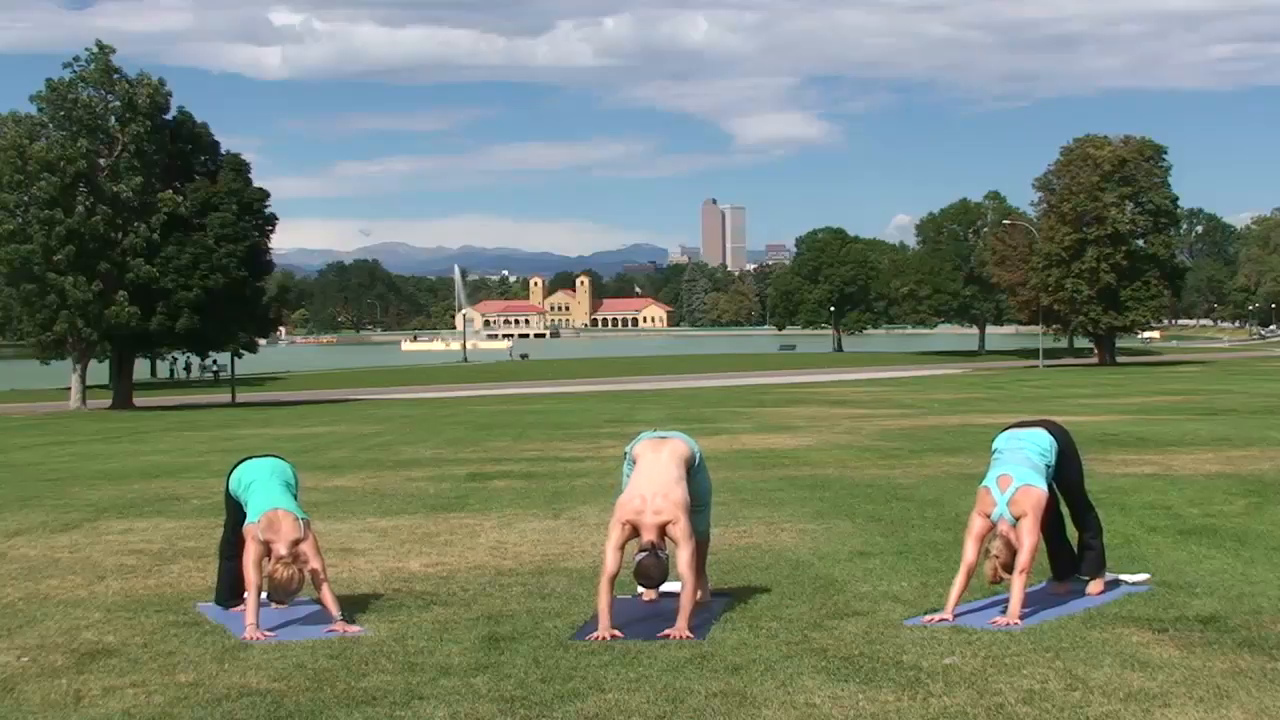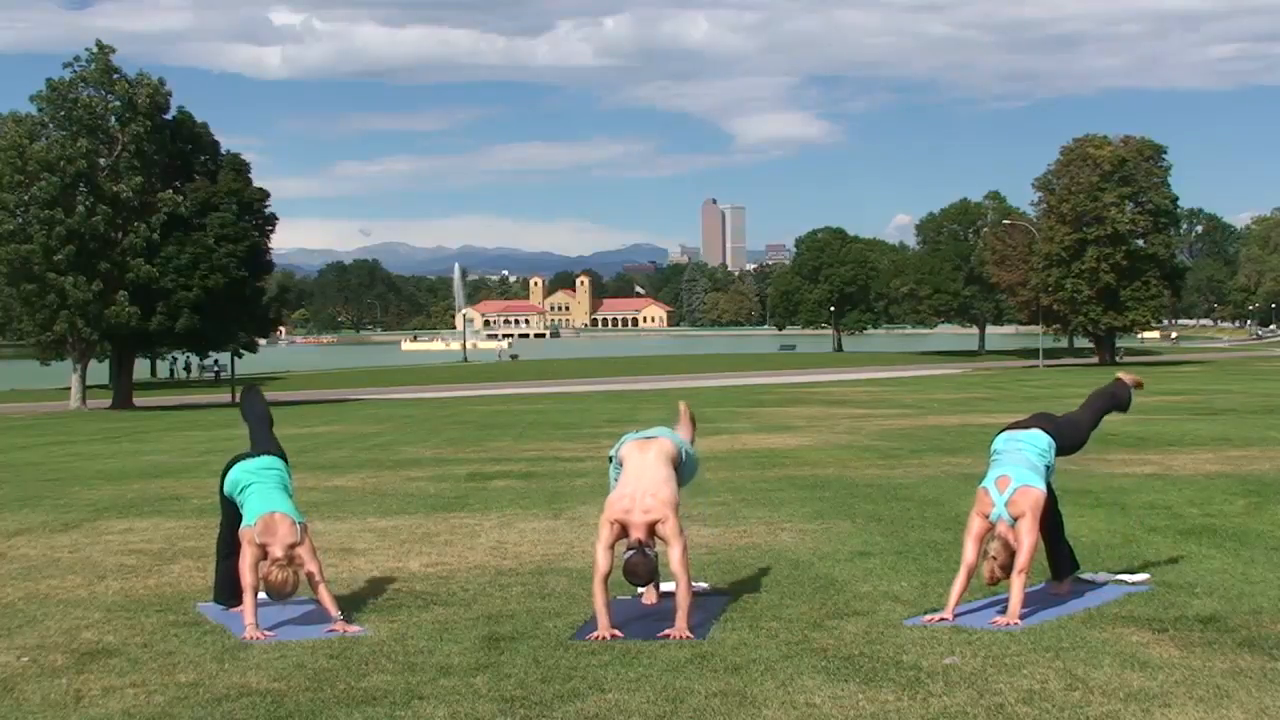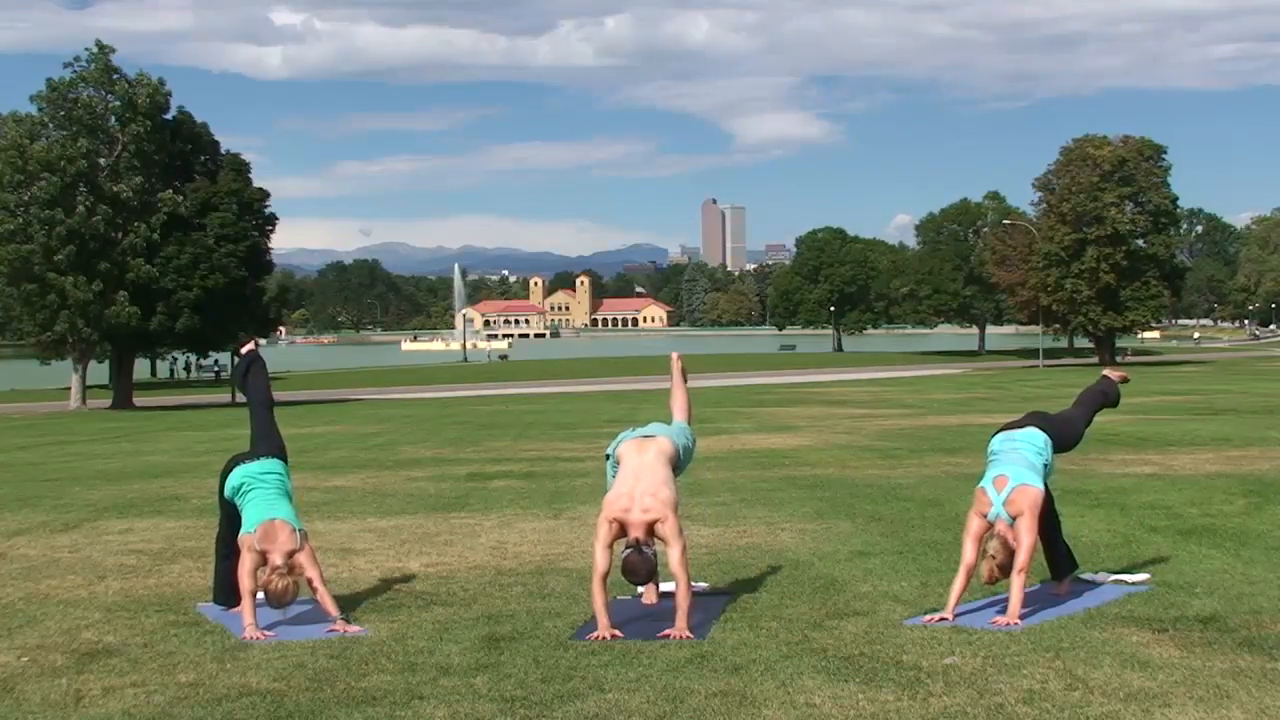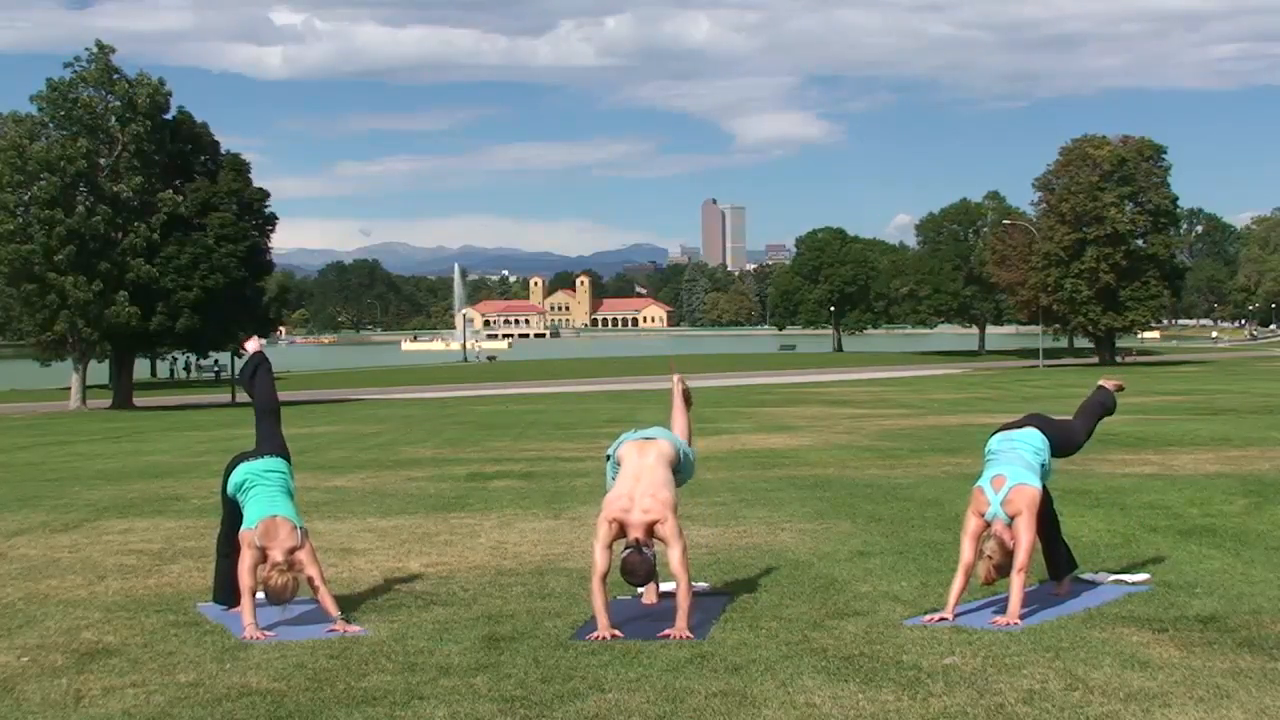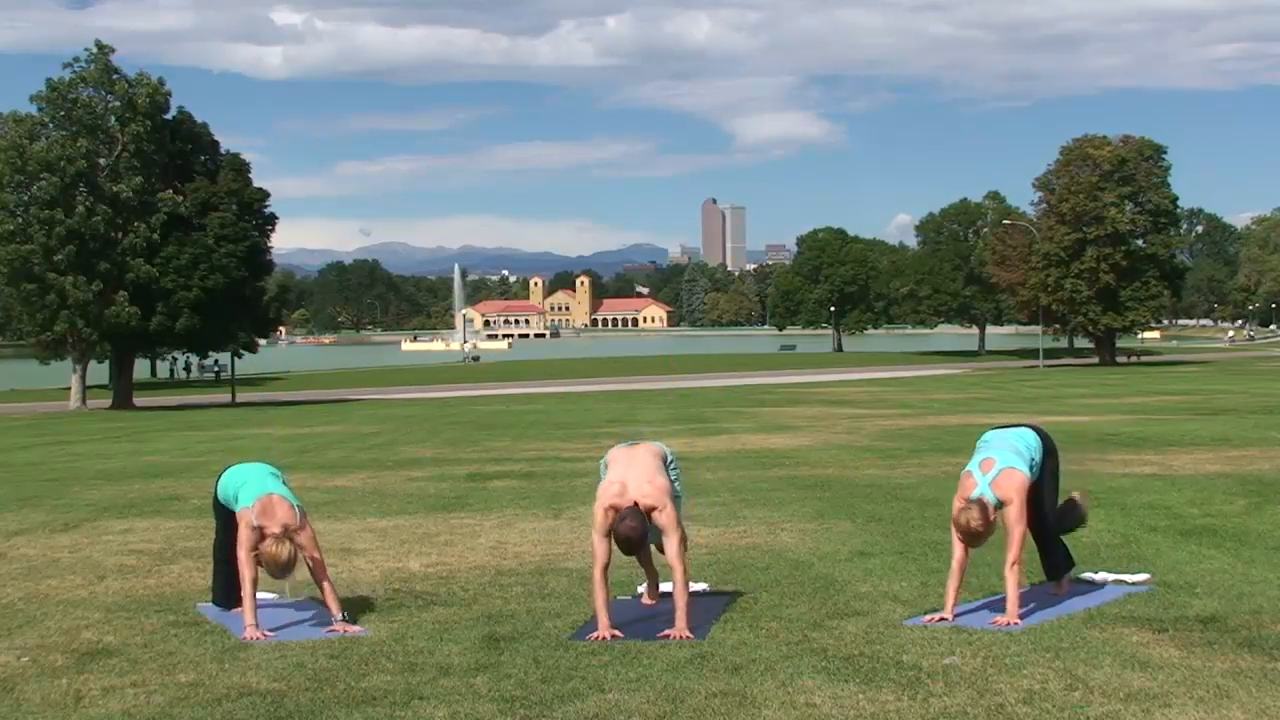
dt=1s
person 1, frame 1
left shoulder: (303, 534)
right shoulder: (256, 536)
left elbow: (322, 581)
right elbow: (253, 587)
left wrist: (339, 619)
right wrist: (251, 626)
right hip: (242, 476)
right knee: (234, 542)
left ankle: (277, 596)
right ankle: (228, 598)
person 1, frame 2
left shoulder: (299, 539)
right shoulder: (252, 540)
left elbow: (318, 581)
right elbow: (249, 587)
left wrist: (338, 618)
right wrist: (250, 626)
left hip: (272, 464)
right hip: (237, 475)
left knee: (262, 427)
right knee: (230, 543)
left ankle: (249, 395)
right ankle: (227, 598)
person 1, frame 3
left shoulder: (298, 543)
right shoulder: (251, 544)
left elbow: (318, 585)
right elbow: (247, 590)
left wrist: (339, 619)
right wrist: (250, 626)
left hip: (271, 466)
right hip: (238, 475)
left knee: (262, 409)
right knee: (228, 542)
left ankle: (250, 357)
right ankle: (225, 599)
person 1, frame 4
left shoulder: (298, 542)
right shoulder: (252, 541)
left elbow: (318, 584)
right elbow: (253, 588)
left wrist: (339, 619)
right wrist: (250, 626)
left hip: (274, 466)
right hip: (242, 473)
left knee: (269, 417)
right knee: (230, 541)
left ankle: (255, 355)
right ankle: (226, 600)
person 1, frame 5
left shoulder: (298, 525)
right shoulder: (250, 521)
left elbow: (321, 575)
right elbow: (247, 579)
left wrist: (339, 618)
right wrist: (250, 626)
right hip: (230, 481)
right knee: (228, 548)
right ankle: (228, 600)
person 2, frame 1
left shoulder: (676, 520)
right shoulder: (622, 522)
left elbow: (687, 577)
right elbow: (607, 576)
left wrist: (682, 625)
right wrist: (603, 626)
left hip: (684, 449)
right hip: (641, 448)
left knee: (698, 526)
left ankle: (701, 577)
right ankle: (651, 586)
person 2, frame 2
left shoulder: (665, 519)
right shoulder: (611, 520)
left elbow: (681, 578)
right elbow: (600, 577)
left wrist: (681, 626)
right wrist: (603, 626)
left hip: (668, 444)
right hip: (628, 446)
left knee: (686, 475)
left ankle: (684, 413)
right ankle: (651, 584)
person 2, frame 3
left shoulder: (665, 518)
right shoulder: (610, 519)
left elbow: (682, 578)
right elbow: (598, 577)
left wrist: (681, 625)
right wrist: (603, 625)
left hip: (666, 443)
right hip: (624, 446)
left knee: (681, 426)
left ankle: (676, 366)
right ankle: (650, 584)
person 2, frame 4
left shoulder: (664, 519)
right shoulder: (610, 519)
left elbow: (682, 578)
right elbow: (598, 577)
left wrist: (682, 625)
right wrist: (603, 625)
left hip: (666, 446)
right hip: (625, 447)
left knee: (684, 446)
left ankle: (678, 389)
right ankle: (651, 582)
person 2, frame 5
left shoulder: (661, 505)
right shoulder: (605, 507)
left elbow: (678, 567)
right elbow: (599, 570)
left wrist: (681, 625)
right wrist: (603, 625)
left knee: (666, 542)
right knee: (634, 541)
right ankle: (651, 578)
person 3, frame 1
left shoulder: (1026, 509)
right shoulder: (982, 513)
left elbow: (1022, 569)
right elbow: (966, 565)
left wrist: (1013, 614)
right wrist: (947, 610)
left hip: (1049, 440)
left knee: (1078, 503)
right knee: (1048, 516)
left ankle: (1095, 572)
right ankle: (1064, 574)
person 3, frame 2
left shoulder: (1026, 509)
right shoulder: (982, 512)
left elbow: (1020, 570)
right elbow: (966, 565)
left wrist: (1013, 614)
right wrist: (948, 610)
left hip: (1045, 438)
right hip: (1008, 440)
left knee: (1089, 414)
right knee: (1048, 518)
left ankle: (1123, 384)
right ankle: (1063, 575)
person 3, frame 3
left shoulder: (1024, 506)
right shoulder: (980, 510)
left elbow: (1020, 569)
right elbow: (966, 565)
left wrist: (1012, 614)
right wrist: (948, 610)
left hip: (1042, 435)
right hip: (1004, 439)
left knee: (1079, 414)
right knee: (1044, 517)
left ankle: (1109, 380)
right ankle: (1063, 574)
person 3, frame 4
left shoulder: (1022, 506)
right shoulder: (977, 509)
left elbow: (1019, 568)
right elbow: (964, 564)
left wrist: (1013, 614)
right wrist: (948, 610)
left hip: (1038, 437)
right hip: (1002, 440)
left knee: (1081, 426)
right knee: (1043, 518)
left ankle: (1105, 391)
right ankle: (1062, 574)
person 3, frame 5
left shoulder: (1010, 492)
right shoulder: (963, 497)
left elbow: (1012, 560)
right elbow: (958, 559)
left wrist: (1012, 613)
right wrist: (947, 610)
left hip: (1034, 443)
left knee: (1048, 525)
right knee: (1037, 524)
left ankle: (1075, 507)
right ankle: (1061, 573)
